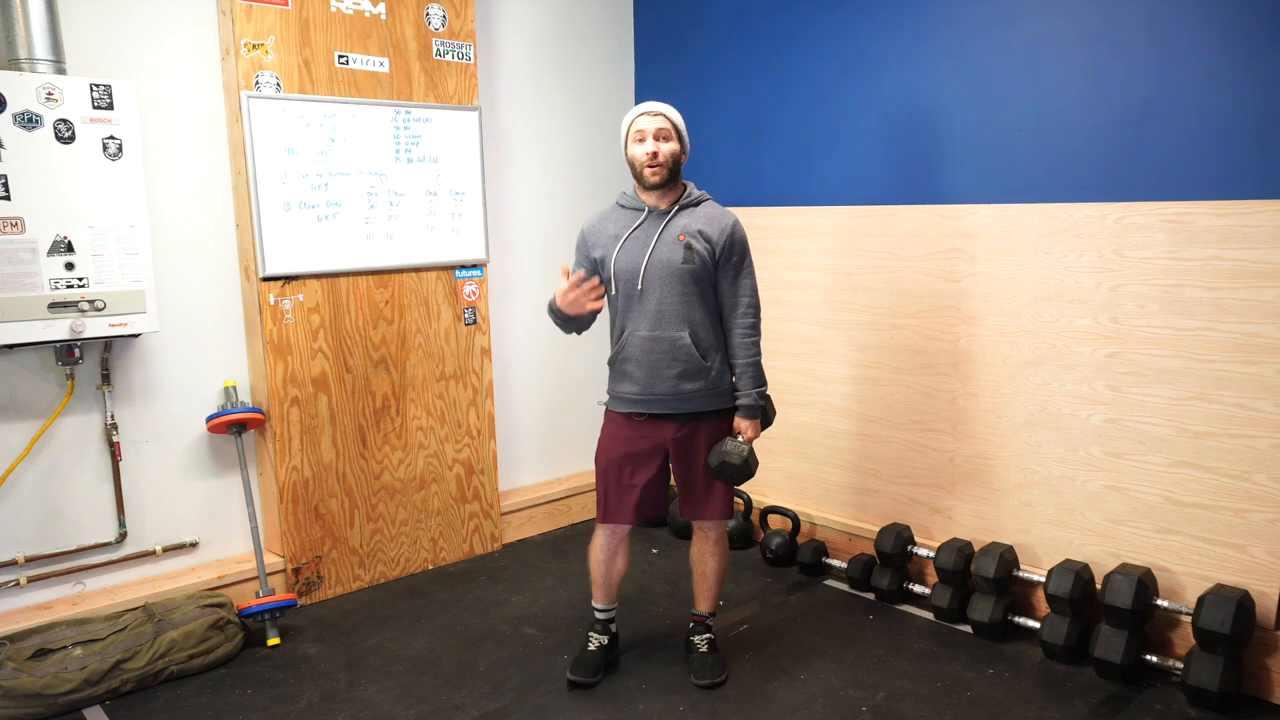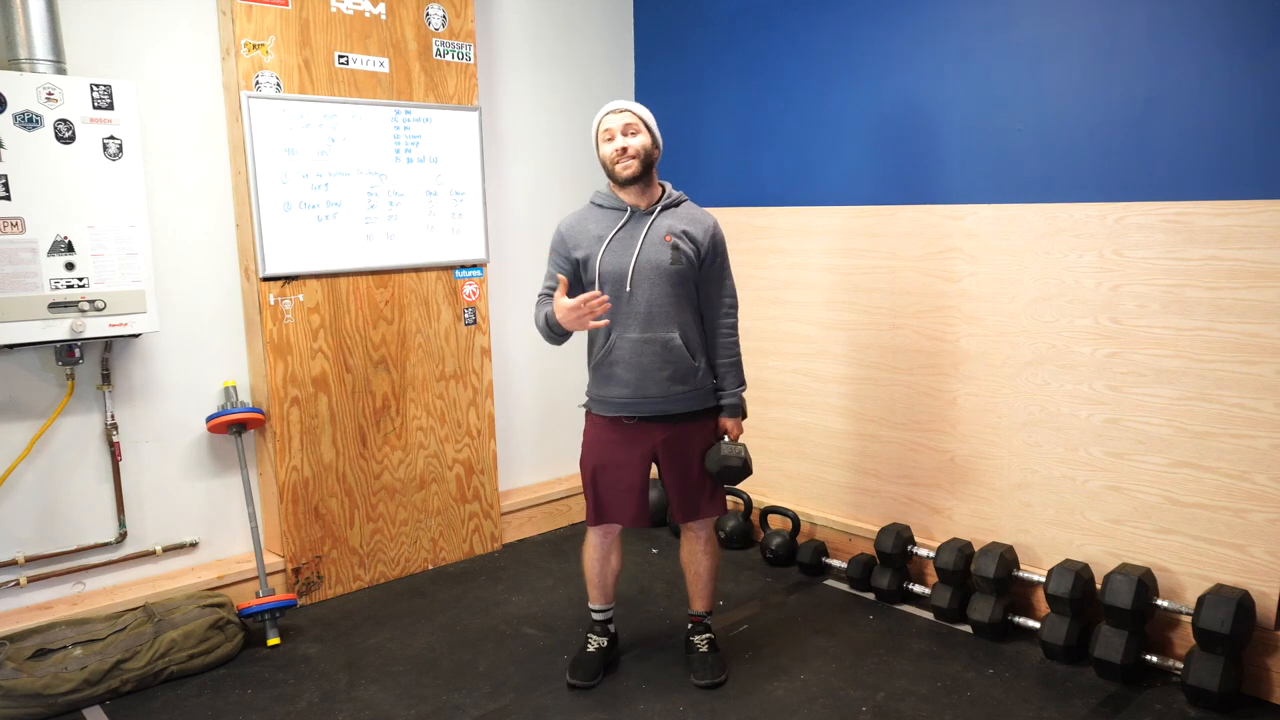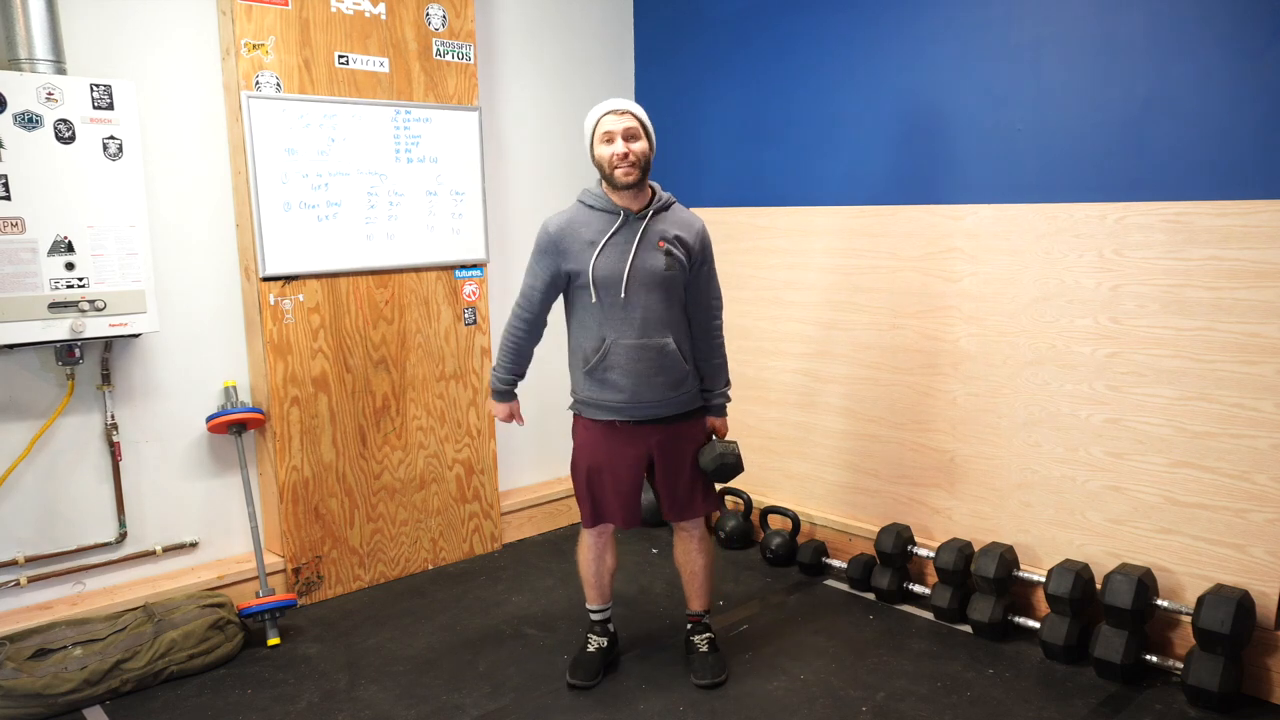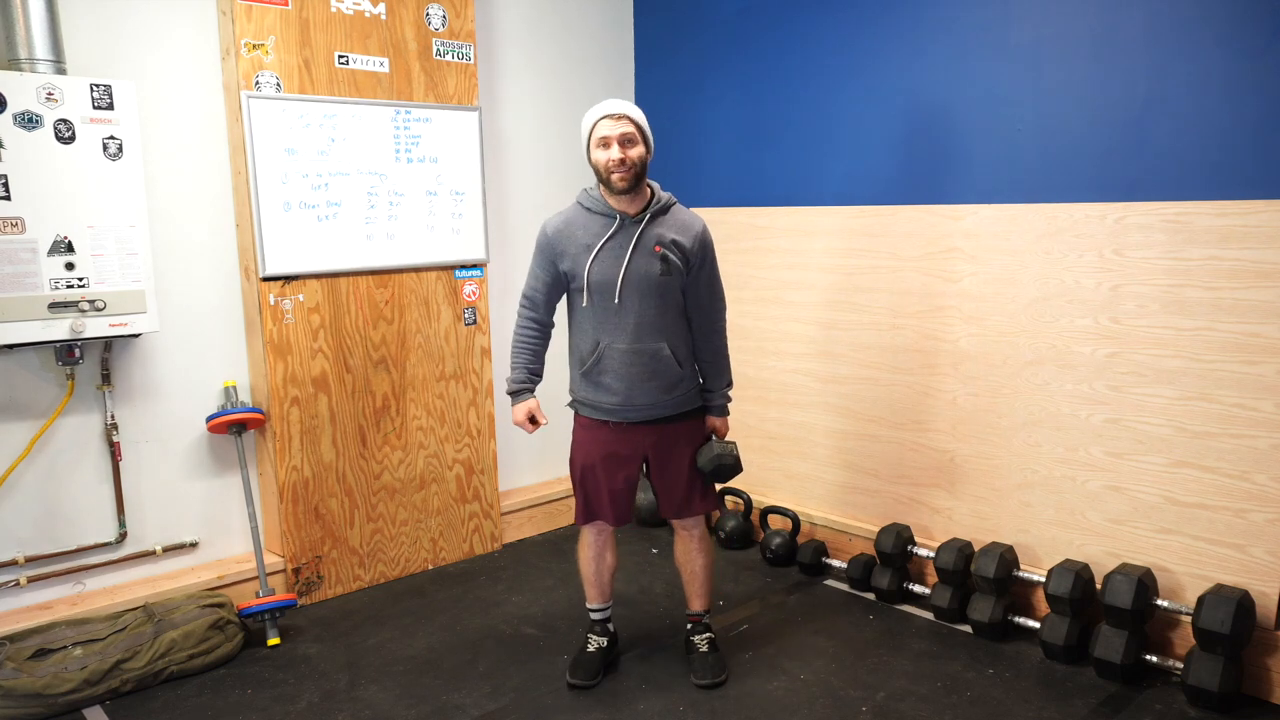
dt=0.4s
person 1, frame 1
left shoulder: (719, 225)
right shoulder: (599, 229)
left elbow: (743, 321)
right elbow: (579, 315)
left wrist: (749, 403)
right wrist: (561, 307)
left hip: (705, 410)
right hip: (629, 410)
left knee: (709, 523)
right knee: (612, 524)
left ankle: (702, 631)
right ankle: (602, 630)
person 1, frame 2
left shoulder: (698, 226)
right shoulder: (576, 229)
left elbow: (722, 321)
right elbow: (546, 306)
left wrist: (731, 402)
right wrist: (561, 316)
left hip: (691, 410)
right hip: (612, 414)
left knee: (698, 524)
right knee: (604, 526)
left ankle: (700, 631)
right ankle: (601, 633)
person 1, frame 3
left shoulder: (687, 229)
right shoulder: (563, 230)
left elbow: (707, 324)
right elbow: (528, 314)
left wrist: (717, 402)
right wrist: (503, 386)
left hip: (680, 414)
right hip: (601, 416)
left knee: (690, 524)
right knee: (598, 527)
left ankle: (700, 631)
right ankle: (600, 634)
person 1, frame 4
left shoulder: (688, 230)
right shoulder: (561, 231)
left elbow: (709, 323)
right elbow: (534, 315)
left wrist: (718, 401)
right wrist: (522, 388)
left hip: (679, 413)
right hip: (600, 416)
left knee: (691, 521)
right knee: (597, 524)
left ankle: (700, 631)
right ankle: (600, 633)
